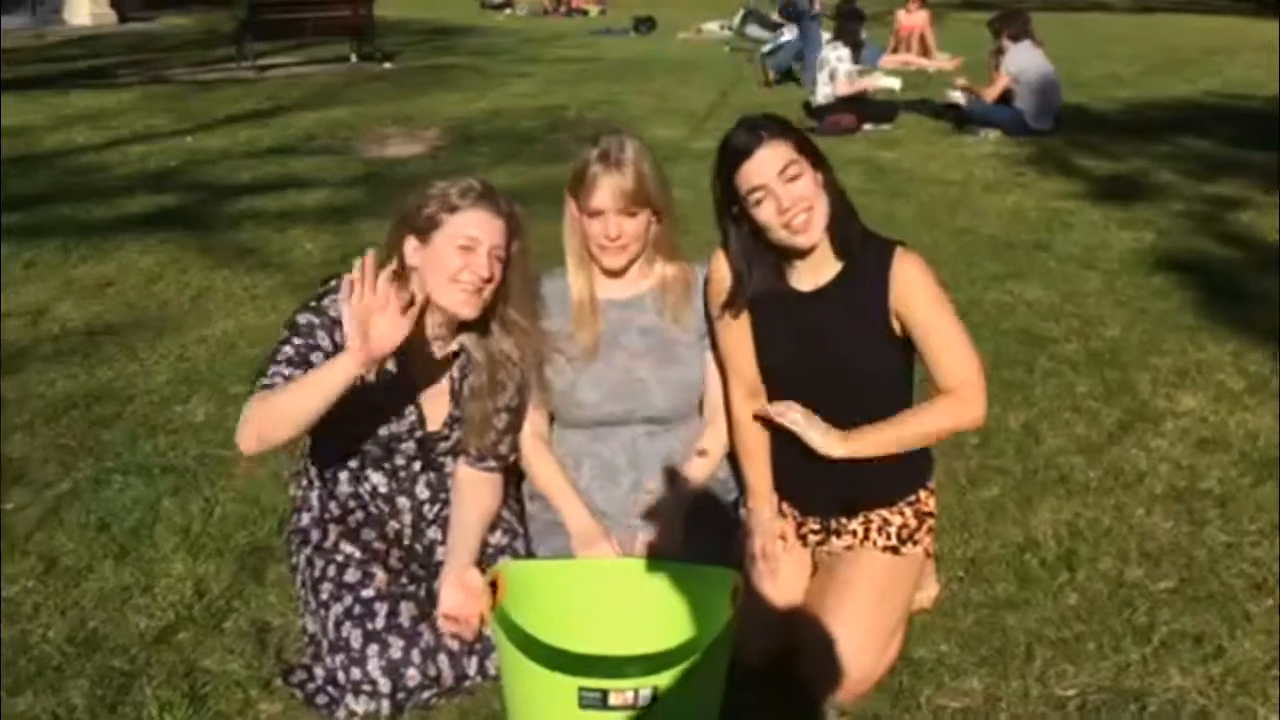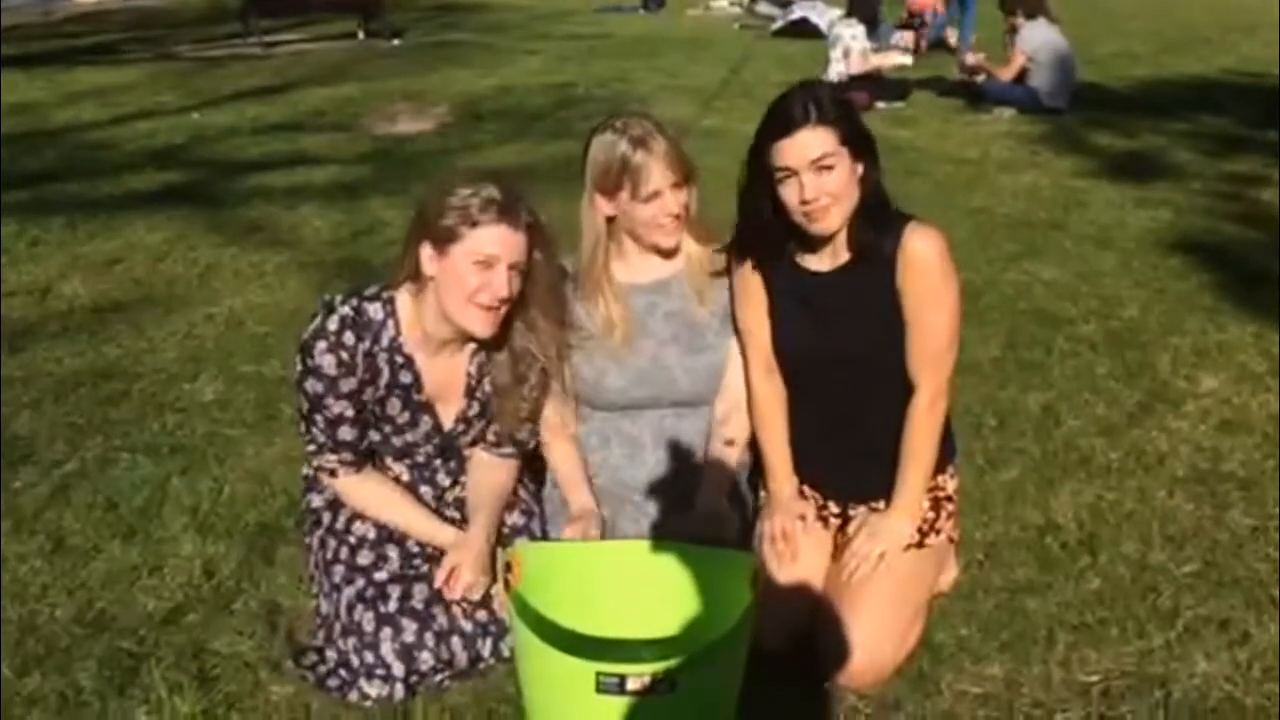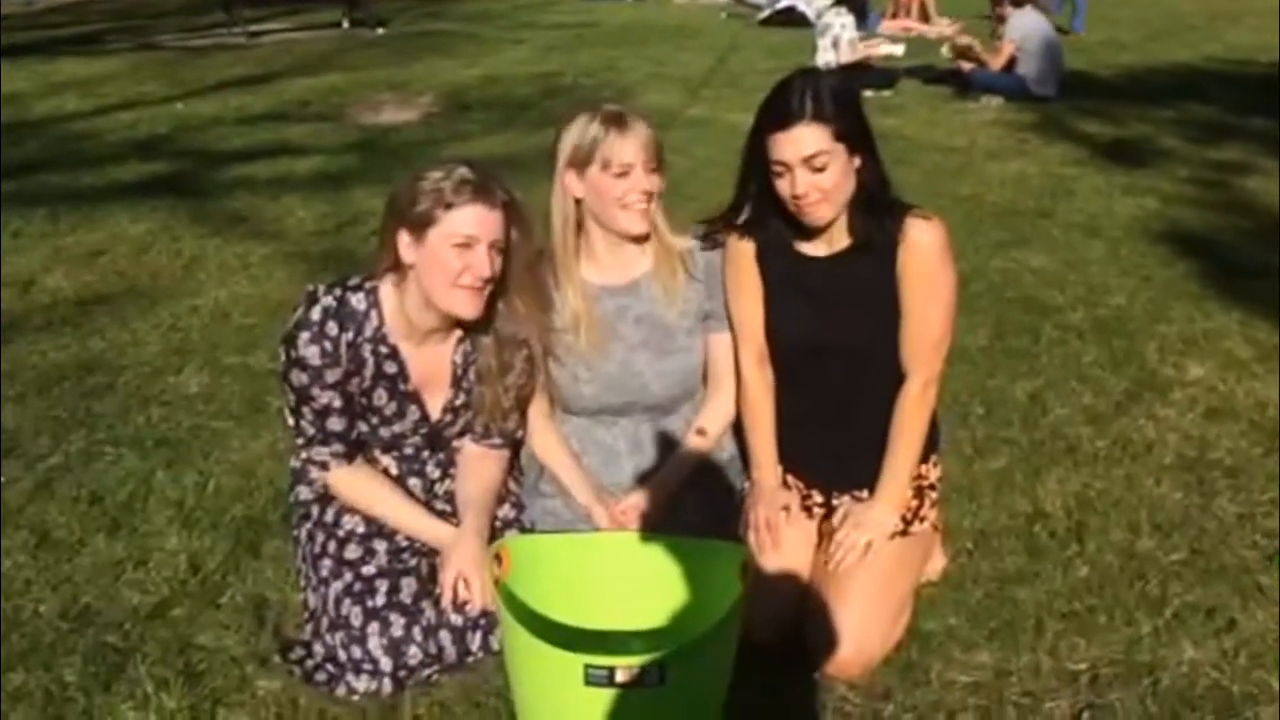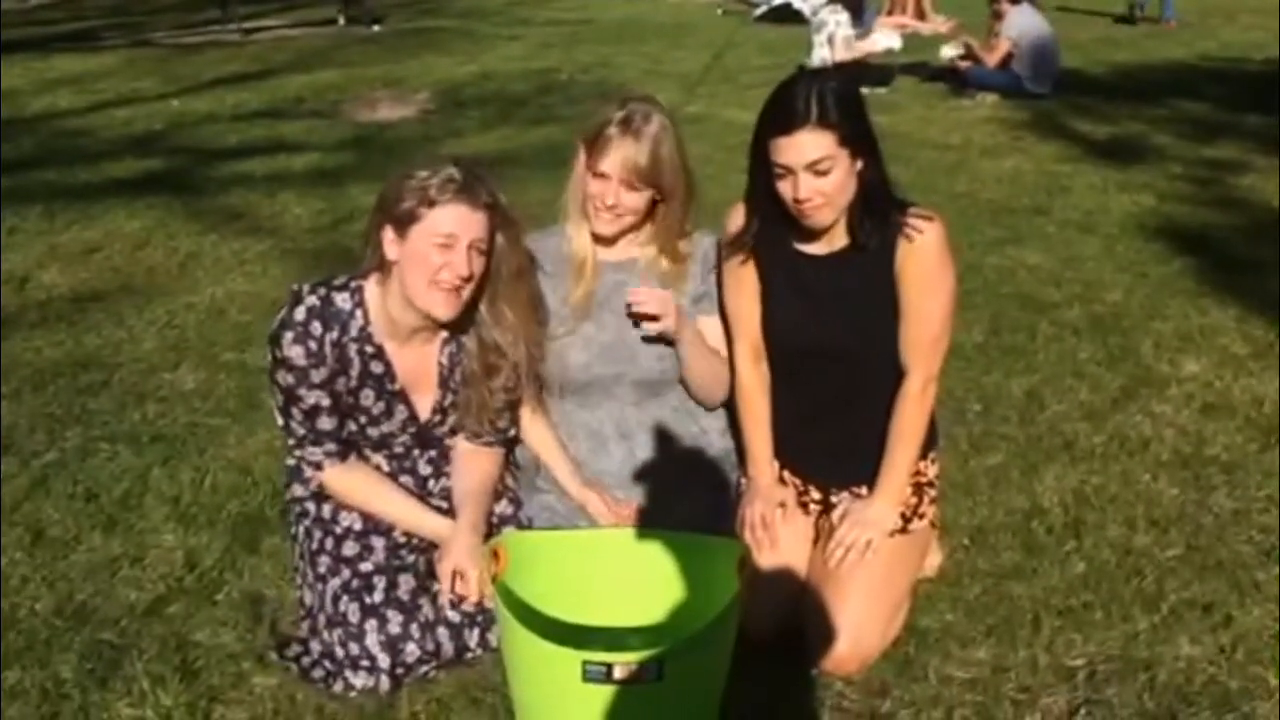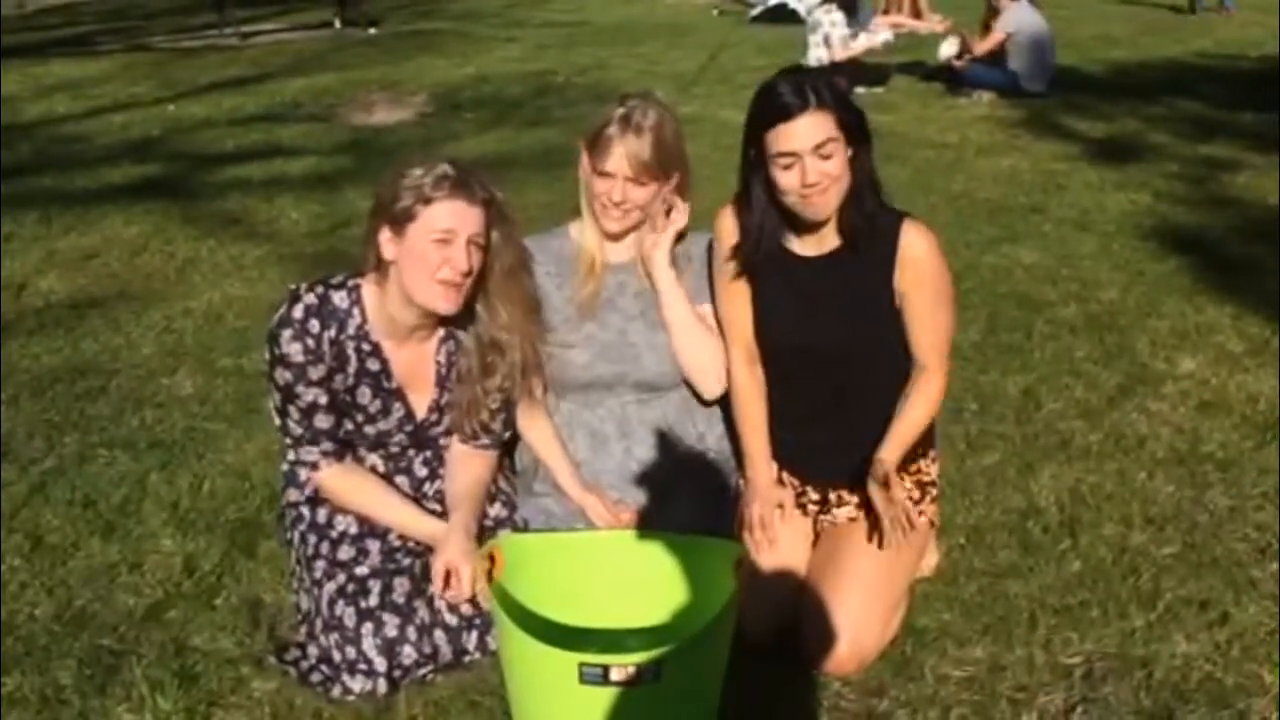
dt=1s
person 1, frame 1
left shoulder: (897, 272)
right shoulder: (732, 273)
left elbow: (967, 402)
right elbow: (746, 395)
left wrist: (844, 441)
right wrist: (761, 507)
left hip: (883, 500)
right hip: (788, 499)
left knee: (835, 677)
right knee: (750, 650)
left ankle: (906, 575)
right ankle: (844, 582)
person 1, frame 2
left shoulder: (914, 249)
right shoulder: (758, 251)
left elbow: (930, 391)
right elbow: (765, 375)
left wrist: (900, 517)
right wrist: (781, 491)
left hip: (900, 482)
right hip: (807, 479)
left knee: (856, 664)
right knee: (770, 636)
left ankle: (924, 560)
person 1, frame 3
left shoulder: (914, 239)
right shoulder: (751, 235)
left elbow: (920, 379)
right elbow: (754, 362)
left wrist: (884, 505)
right wrist: (765, 480)
left hip: (884, 470)
right hip: (792, 468)
left knee: (843, 655)
right knee: (758, 627)
left ankle: (911, 546)
person 1, frame 4
left shoulder: (914, 238)
right shoulder: (749, 229)
left elbow: (920, 379)
right elbow: (750, 359)
left wrist: (883, 503)
right wrist: (761, 477)
left hip: (885, 467)
right hip: (788, 463)
left knee: (840, 650)
right knee: (753, 622)
left ankle: (906, 546)
person 1, frame 5
left shoulder: (906, 243)
right shoulder: (739, 230)
left elbow: (930, 367)
right elbow: (744, 361)
left wrist: (893, 453)
right wrist: (760, 475)
left hip: (880, 465)
right hip: (782, 466)
left knee: (839, 650)
right knee: (754, 623)
left ankle: (904, 542)
right ankle: (826, 547)
person 2, frame 1
left shoulder: (504, 346)
right shoulder: (342, 314)
left elbow: (483, 468)
right elbow: (251, 436)
left wrist: (460, 567)
right wrist: (357, 359)
left hip: (459, 517)
right hip: (350, 521)
left ankle: (434, 592)
person 2, frame 2
left shoulder: (521, 340)
right shoulder: (344, 334)
left elbow: (497, 451)
right elbow: (345, 472)
left wrist: (479, 536)
right wrist: (453, 541)
left hip: (472, 502)
right hip: (367, 508)
right knee: (397, 655)
person 2, frame 3
left shoulder: (505, 324)
right shoulder: (328, 325)
left elbow: (487, 442)
right elbow: (335, 465)
left wrist: (472, 536)
right wrist: (447, 539)
left hip: (464, 498)
right hip: (354, 504)
right knee: (384, 649)
person 2, frame 4
left shoulder: (490, 324)
right shoulder: (313, 325)
left elbow: (481, 439)
right elbow: (328, 464)
left wrist: (469, 530)
right wrist: (444, 532)
left hip: (457, 497)
right hip: (350, 503)
right knee: (379, 653)
person 2, frame 5
left shoulder: (484, 323)
right shoulder: (310, 323)
left elbow: (475, 441)
right elbow: (323, 465)
left wrist: (461, 530)
right wrist: (437, 534)
left hip: (452, 499)
right hip: (345, 505)
right knee: (375, 655)
person 3, frame 1
left shoulder: (698, 291)
right shoulder: (546, 303)
left elbow: (721, 418)
right elbow: (529, 434)
left wrist: (673, 507)
right wrist: (581, 524)
left hip: (688, 510)
right hip: (575, 517)
person 3, frame 2
left shoulder: (724, 277)
right shoulder: (569, 289)
left elbow: (733, 405)
left wrist: (715, 498)
right wrist: (581, 507)
left hip: (700, 513)
right hip: (600, 513)
person 3, frame 3
left shoulder: (700, 266)
left elbow: (726, 389)
right elbow: (535, 416)
left wrist: (663, 486)
right wrist: (591, 501)
left hip: (691, 493)
right hip: (573, 502)
person 3, frame 4
left shoulder: (700, 256)
right shoulder: (537, 261)
left elbow: (717, 388)
right elbow: (522, 399)
left wrist: (682, 330)
right wrist: (577, 488)
left hip: (686, 482)
right hip: (569, 494)
person 3, frame 5
left shoulder: (697, 257)
right shoulder: (538, 262)
left elbow: (713, 382)
right elbow: (524, 400)
left wrist: (661, 270)
right wrist: (578, 491)
left hip: (683, 484)
right hip: (566, 493)
